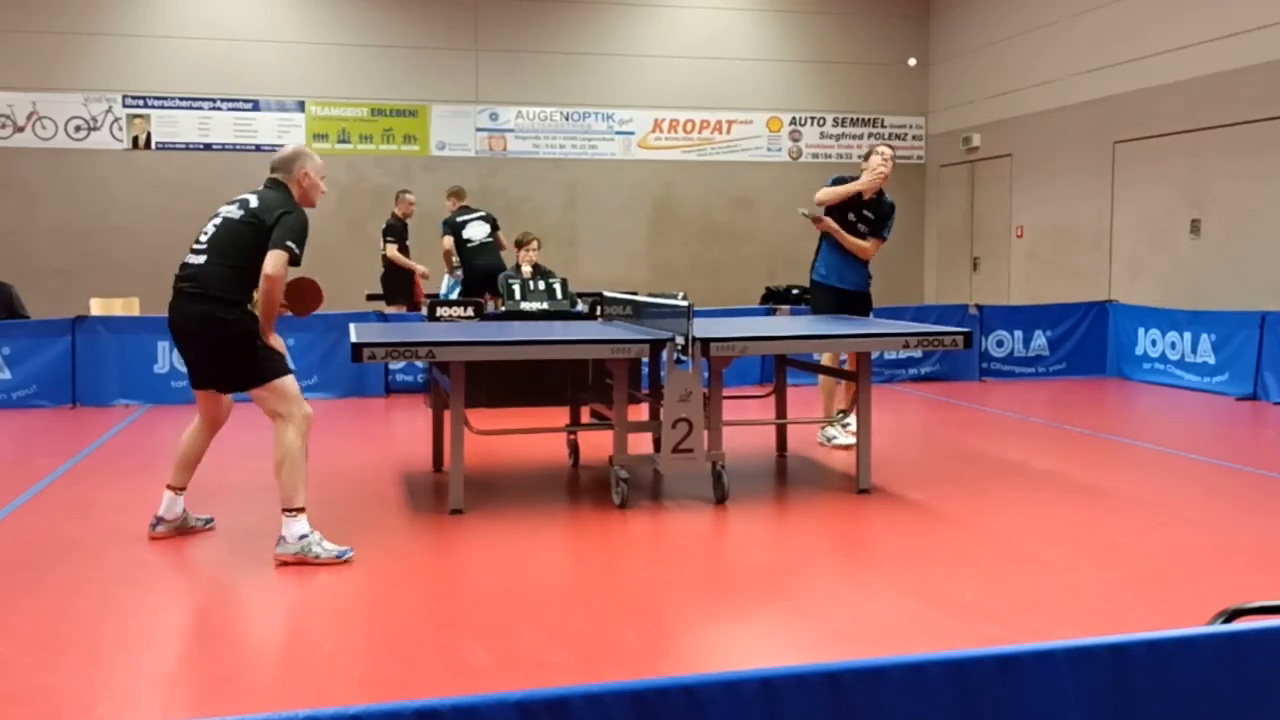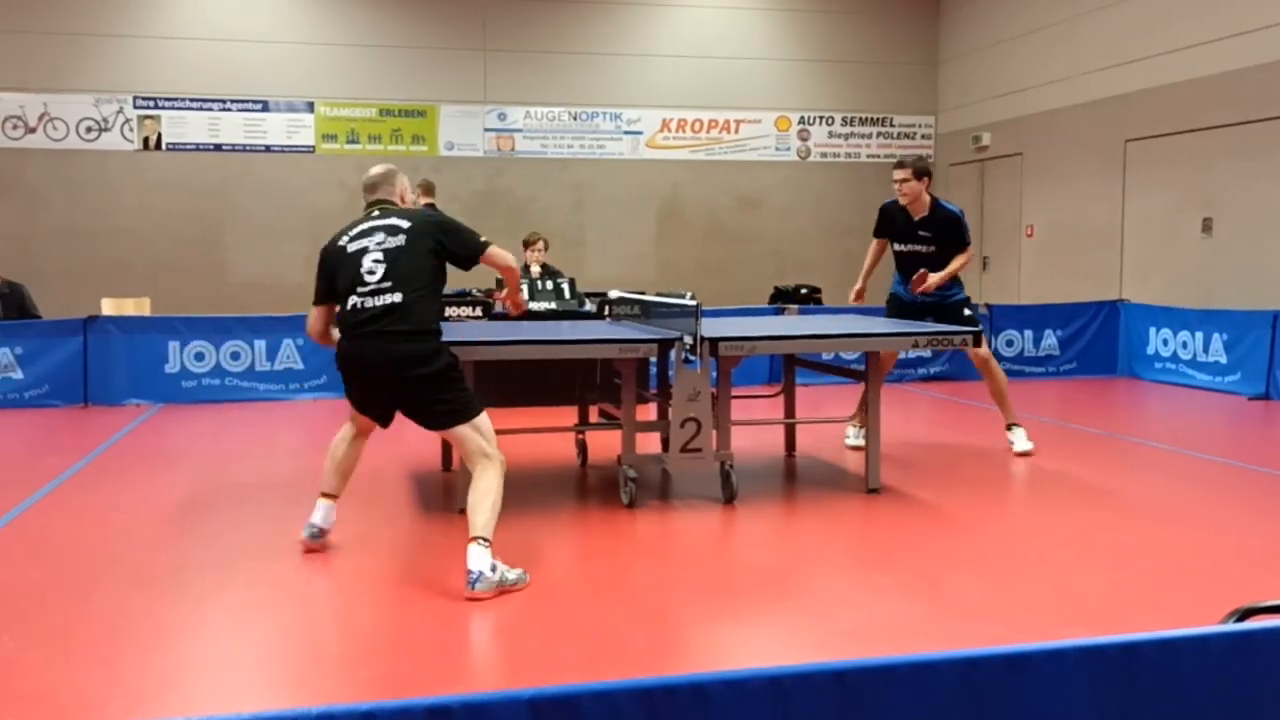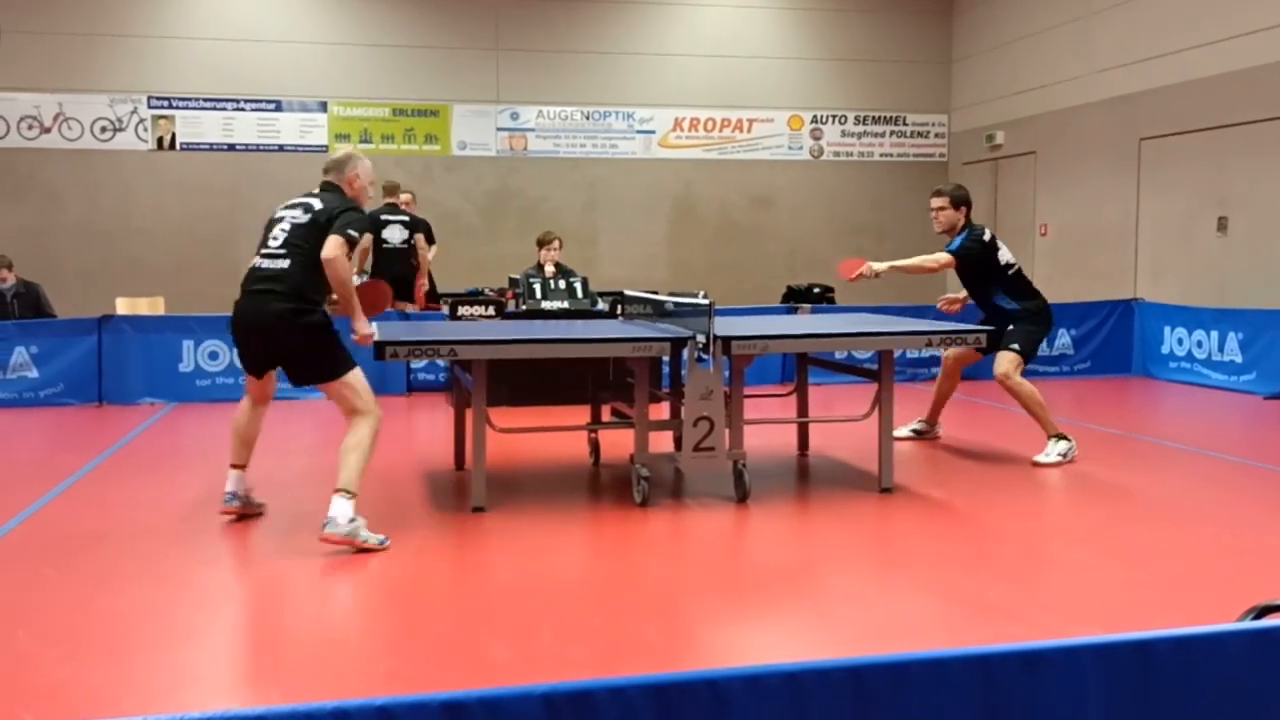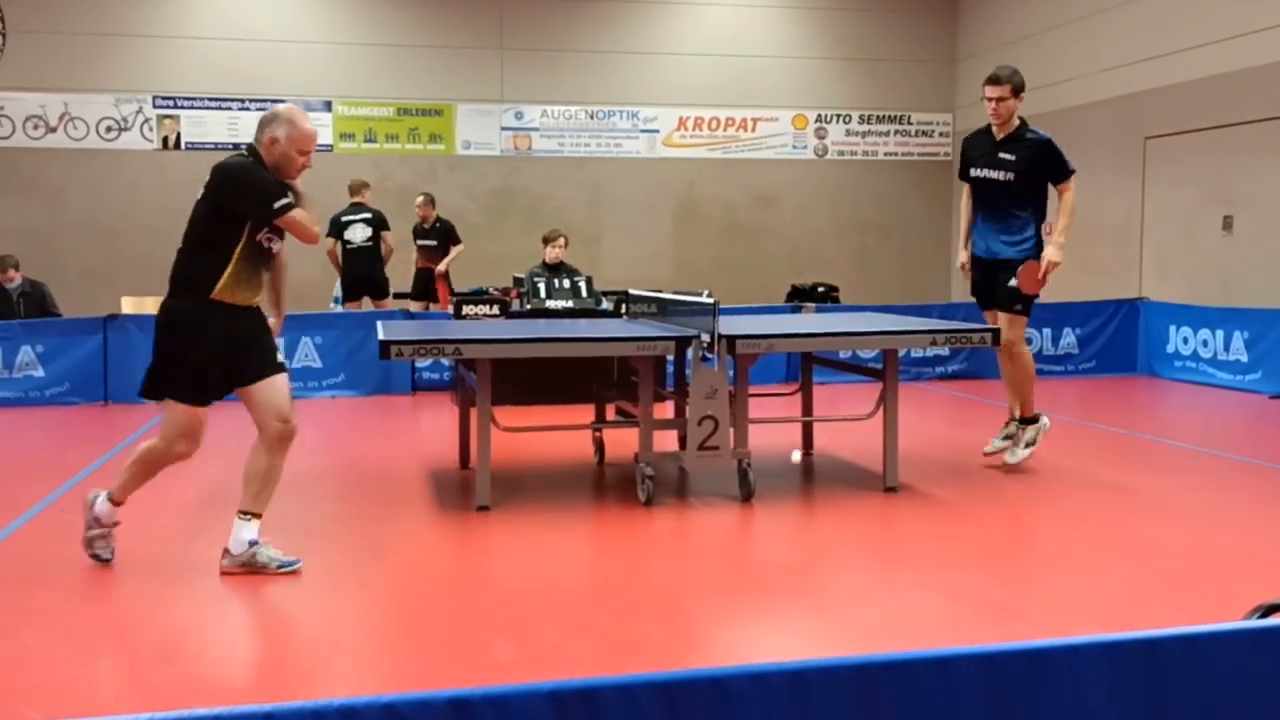
dt=1s
person 1, frame 1
left shoulder: (245, 202)
right shoulder: (290, 214)
right elbow: (272, 273)
left wrist: (264, 304)
right wrist: (267, 331)
left hip: (186, 310)
right hip: (219, 317)
left knee: (212, 413)
right knee: (293, 415)
left ankle: (170, 512)
right ankle: (295, 535)
person 1, frame 2
left shoulder: (338, 243)
right shoulder: (428, 223)
left elbow: (316, 328)
right elbow: (506, 263)
left wrist: (343, 343)
right wrist: (514, 294)
left hip: (360, 355)
right hip: (420, 359)
left knee: (358, 426)
right knee: (487, 458)
left ankle: (320, 522)
right ankle: (480, 566)
person 1, frame 3
left shoulder: (294, 207)
right shoulder: (349, 211)
right elbow: (331, 256)
left wrist: (338, 304)
right wrist: (357, 315)
left hip: (249, 314)
right hip: (293, 320)
left knee: (256, 397)
right knee: (364, 412)
left ankle: (236, 492)
right ankle: (341, 517)
person 1, frame 4
left shoulder: (272, 184)
right shoulder: (237, 176)
right elbow: (310, 233)
left wrist: (278, 316)
right wrist: (294, 188)
left hip: (243, 319)
right hip: (195, 318)
left knee: (279, 425)
right knee: (179, 440)
left ankle: (243, 543)
right ankle: (106, 508)
person 2, frame 1
left shoulder: (886, 206)
right shoulder: (843, 184)
left elbow: (867, 251)
right elbow: (820, 198)
left wrist: (834, 229)
right wrist: (863, 182)
left hip: (859, 288)
right hip: (827, 283)
right knee: (831, 351)
left ankle: (845, 414)
right ankle: (828, 427)
person 2, frame 2
left shoulder: (950, 216)
right shoulder: (889, 212)
left elbow: (965, 253)
right elbow: (879, 243)
left wrist: (939, 276)
right wrist: (862, 281)
left hip: (949, 296)
right hip: (905, 296)
left knee: (983, 357)
right knee: (884, 358)
left ankle: (1014, 427)
right ankle: (859, 424)
person 2, frame 3
left shoulder: (970, 240)
right shoulder: (965, 239)
left elbow: (937, 262)
left wrist: (887, 266)
right wrist: (964, 297)
left hip: (1028, 316)
right hip: (1002, 315)
left knee: (1005, 372)
right knee: (952, 359)
left ankle: (1060, 440)
right ankle: (929, 423)
person 2, frame 4
left shoulder: (1039, 144)
right shoulder: (972, 144)
left elbow: (1067, 191)
left wrist: (1056, 243)
right wrist: (963, 243)
left hip: (1021, 256)
right hip: (984, 254)
left knee: (1012, 339)
right knee: (999, 340)
left ankle: (1031, 419)
right ankle: (1016, 420)
